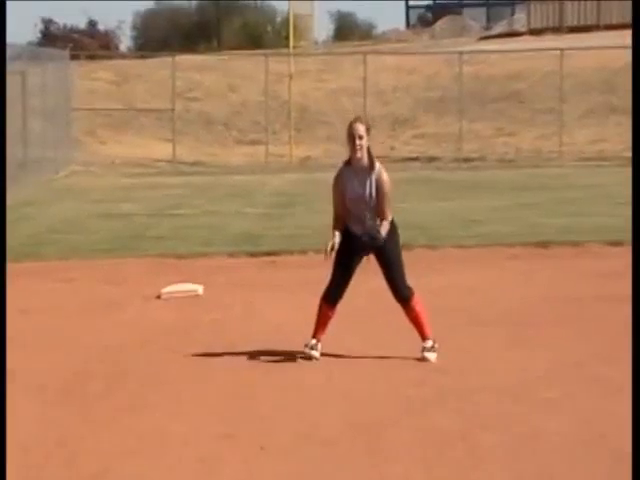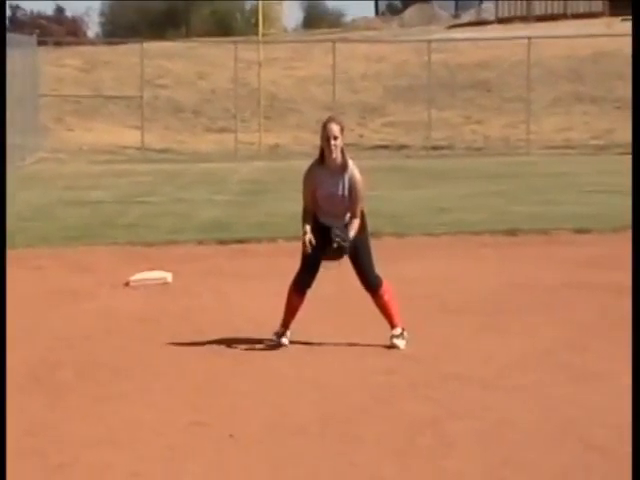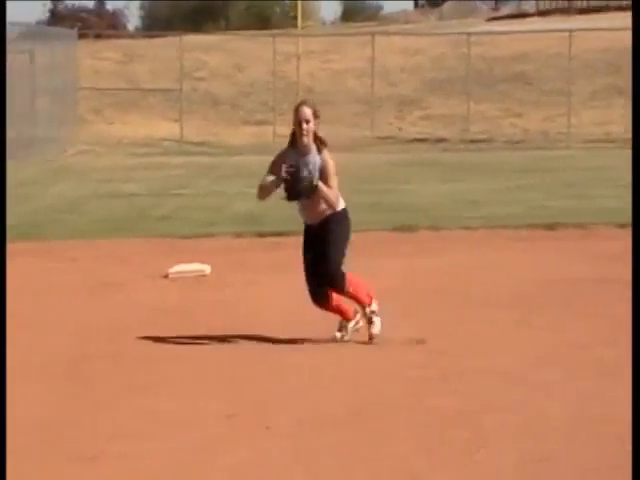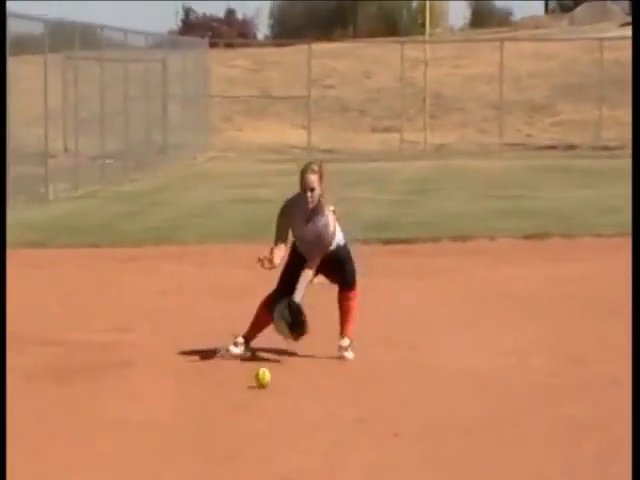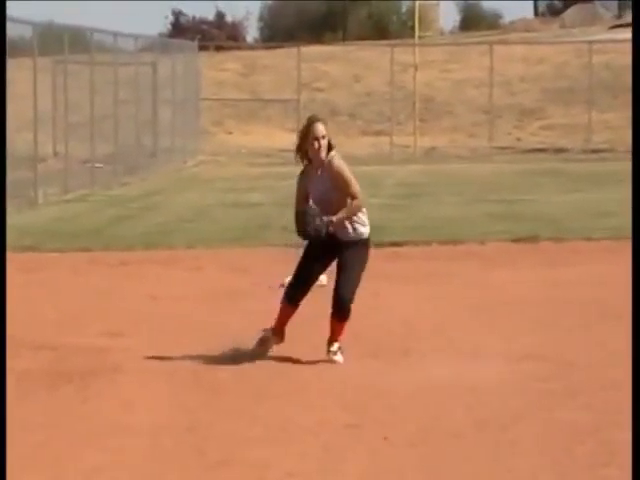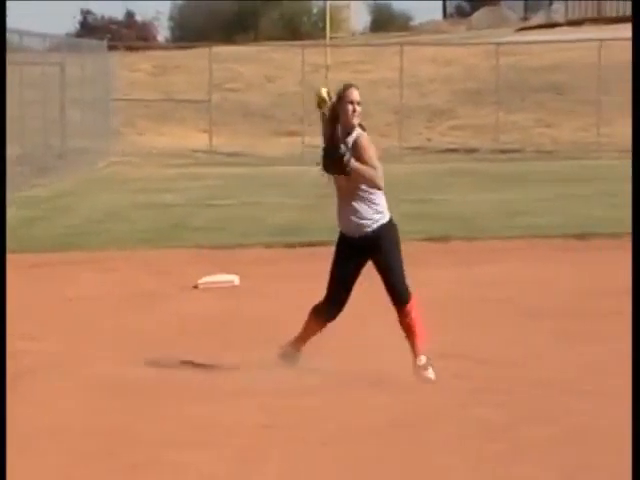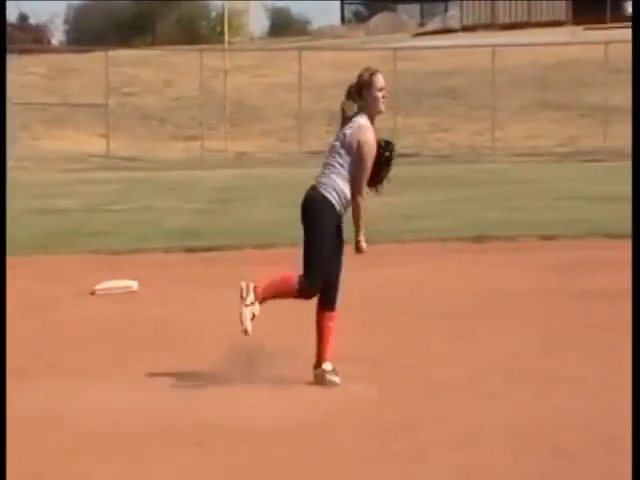
dt=0.5s
person 1, frame 1
left shoulder: (379, 175)
right shoulder: (342, 177)
left elbow: (386, 218)
right elbow: (340, 218)
left wrist: (378, 237)
right wrist: (336, 236)
left hip: (382, 233)
right hip: (353, 233)
left knee: (400, 288)
right knee: (335, 287)
left ankle: (428, 341)
right ankle: (316, 340)
person 1, frame 2
left shoulder: (353, 174)
right shoulder: (313, 173)
left elbow: (356, 216)
right elbow: (308, 208)
left wrist: (348, 239)
right wrist: (306, 231)
left hip: (350, 225)
right hip: (322, 224)
left knee: (369, 278)
right knee: (304, 275)
left ankle: (397, 328)
right ankle: (284, 328)
person 1, frame 3
left shoulder: (324, 157)
right shoulder: (285, 157)
left elbow: (333, 201)
right elbow: (261, 194)
left wrist: (315, 183)
right wrist: (278, 179)
left hip: (335, 219)
right hip: (312, 225)
left knee: (333, 275)
right knee: (318, 294)
left ankle: (369, 303)
right ankle: (351, 318)
person 1, frame 4
left shoulder: (327, 219)
right shoulder: (289, 208)
left elbow: (312, 267)
right elbow: (280, 243)
left wrist: (297, 298)
right wrist: (273, 258)
left hip: (334, 254)
right hip: (302, 252)
left knee: (347, 278)
right knee: (279, 295)
left ankle: (346, 340)
right ankle: (247, 339)
person 1, frame 5
left shoulder: (335, 165)
right shoulder: (305, 176)
left elbow: (358, 201)
right elbow: (301, 213)
left wrist: (333, 219)
right wrist: (304, 225)
left hip: (356, 239)
right hip: (325, 237)
left knee: (342, 298)
right knee: (297, 287)
left ankle: (334, 343)
right ankle: (276, 332)
person 1, frame 6
left shoulder: (360, 142)
right shoulder: (340, 143)
left elbow: (378, 182)
left wrist: (347, 164)
left hip: (381, 231)
right hip: (350, 237)
left knee: (400, 294)
right knee: (333, 303)
left ankle: (420, 358)
right ankle: (298, 343)
person 1, frame 7
left shoulder: (355, 125)
right shoulder: (366, 132)
right elbow: (360, 190)
right wrist: (360, 234)
left hip: (330, 209)
right hip: (322, 206)
left knee: (329, 293)
right knee: (312, 283)
left ankle: (323, 365)
right ankle: (254, 293)
